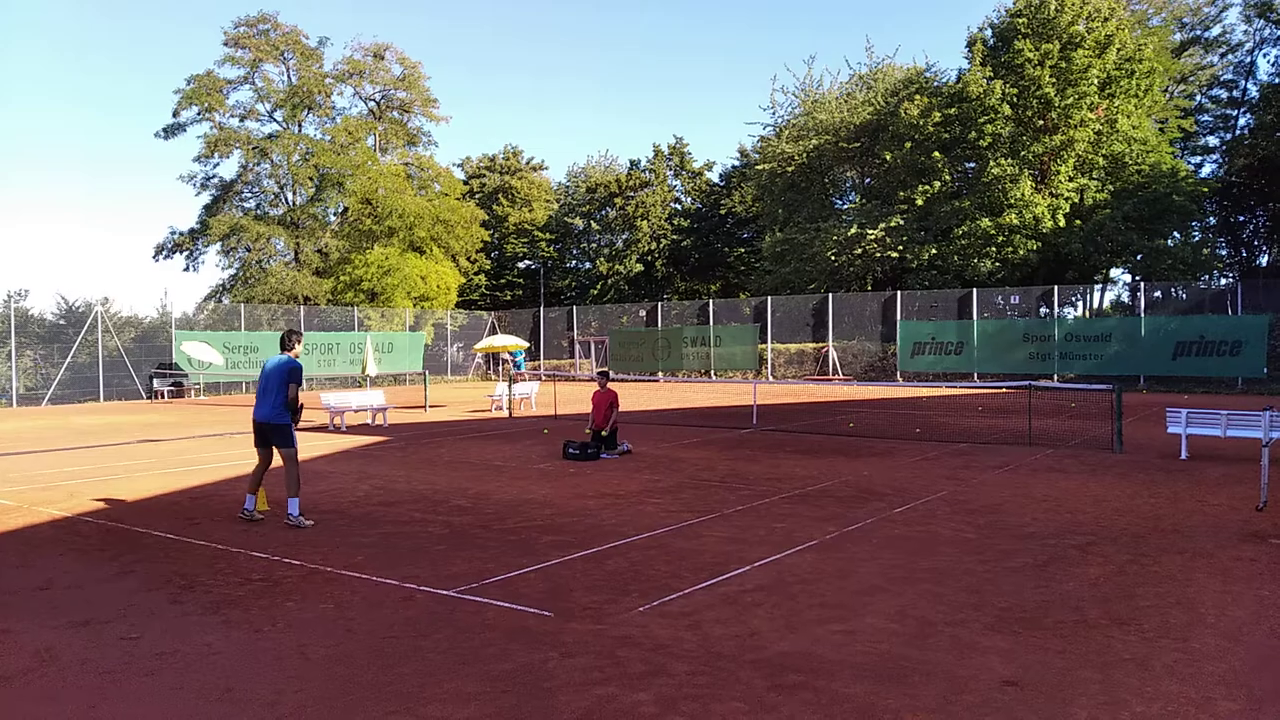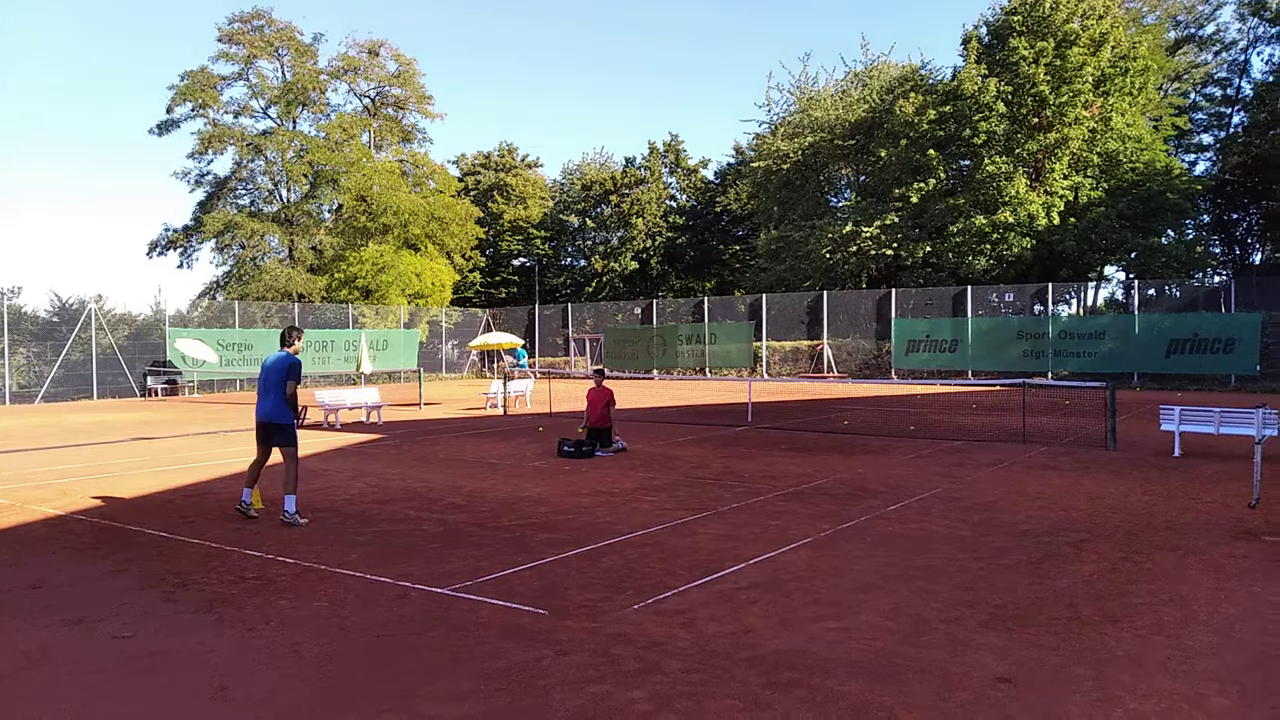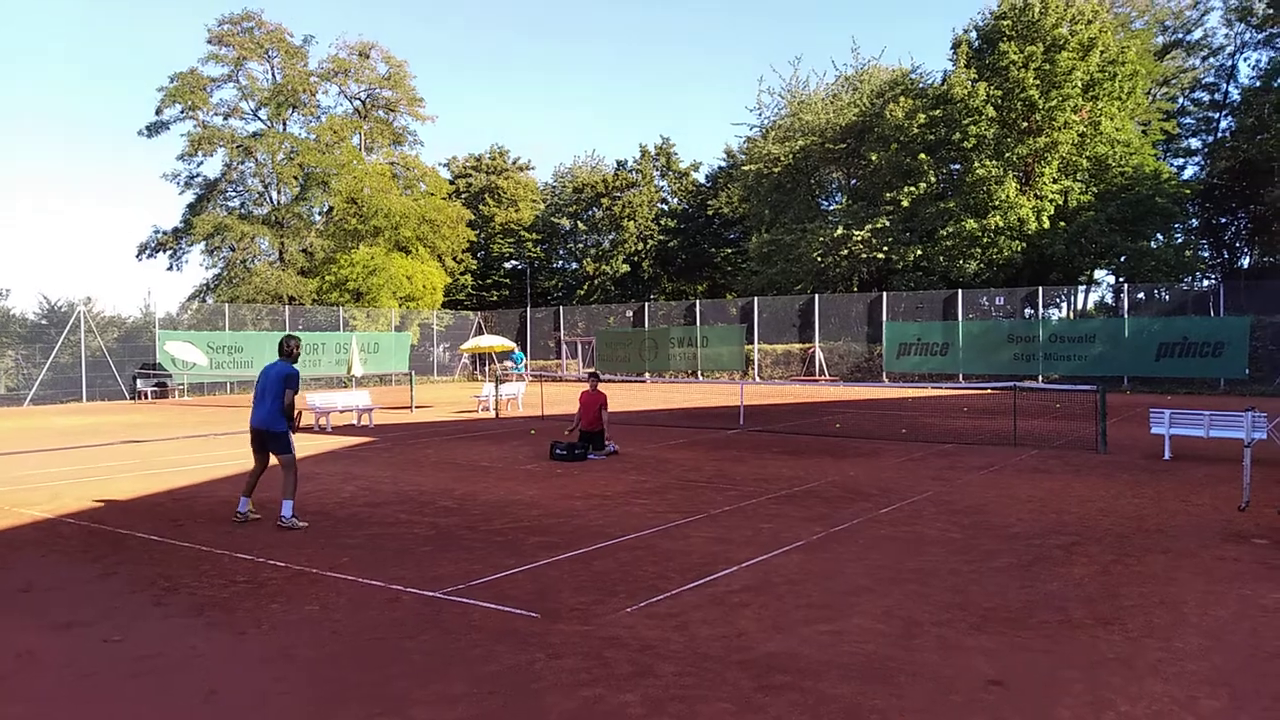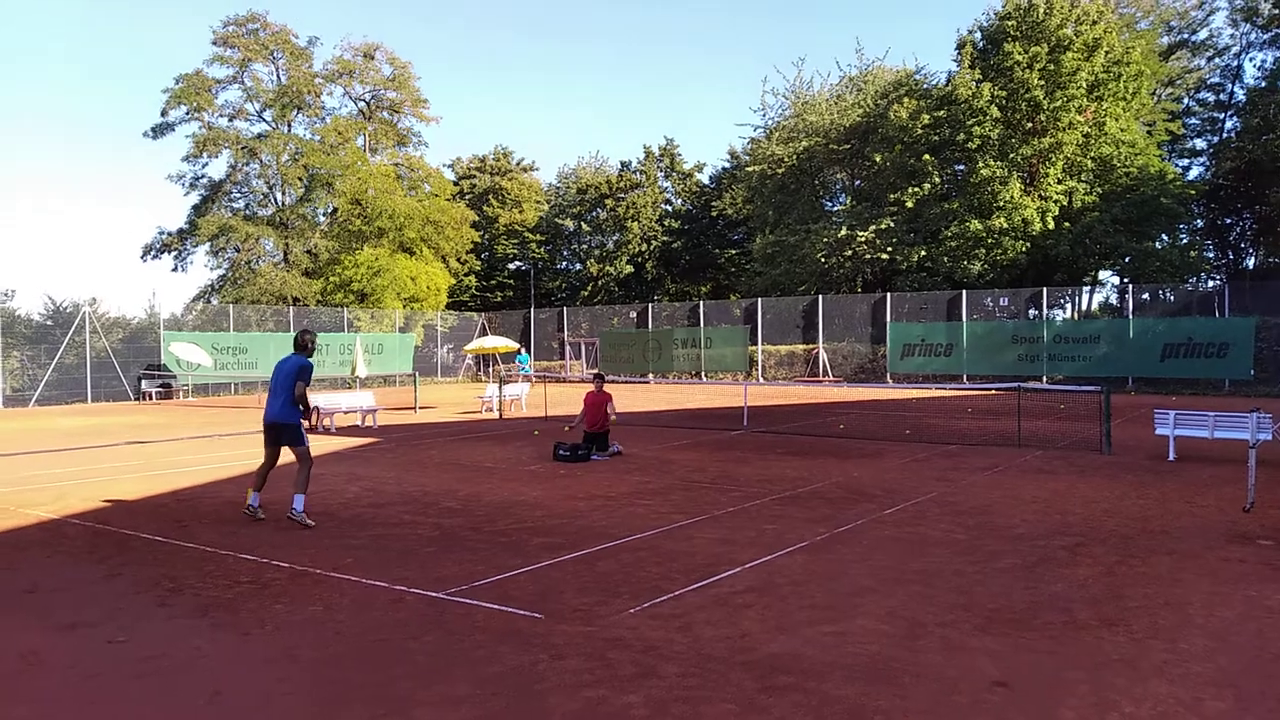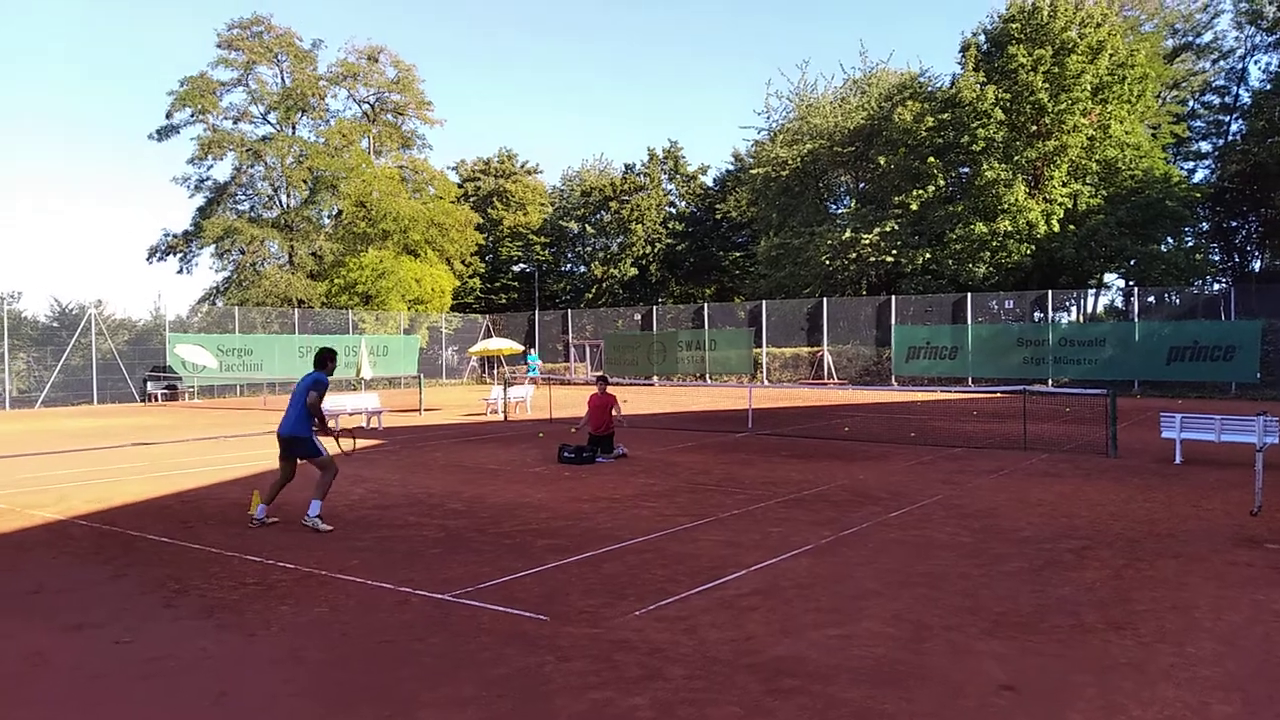
dt=0.2s
person 1, frame 1
left shoulder: (269, 363)
right shoulder: (294, 366)
left elbow: (260, 392)
right elbow: (292, 395)
right wrist: (295, 413)
left hip: (259, 418)
right hip: (279, 420)
left knee: (264, 463)
right knee: (291, 464)
left ankle: (248, 509)
right ankle: (293, 514)
person 1, frame 2
left shoulder: (268, 360)
right shoulder: (294, 362)
left elbow: (260, 390)
right elbow: (290, 392)
right wrist: (295, 411)
left hip: (262, 416)
right hip: (281, 418)
left knee: (261, 458)
right knee: (291, 462)
left ankle: (245, 501)
right ankle: (289, 511)
person 1, frame 3
left shoulder: (266, 369)
right shoulder: (291, 372)
left elbow: (256, 399)
right elbow: (288, 402)
right wrist: (291, 421)
left hip: (257, 425)
right hip: (277, 427)
left knee: (260, 467)
right knee: (290, 470)
left ankle: (242, 510)
right ankle: (286, 516)
person 1, frame 4
left shoulder: (281, 362)
right shoulder: (305, 364)
right elbow: (299, 393)
right wrist: (307, 410)
left hip: (270, 417)
right hip: (288, 420)
left knee: (269, 462)
right knee: (305, 462)
left ankle: (252, 505)
right ankle: (298, 509)
person 1, frame 5
left shoulder: (307, 378)
right shoulder: (321, 380)
right elbow: (311, 402)
left wrist: (316, 423)
right wrist: (322, 422)
left hip: (285, 432)
right hip: (301, 433)
left knee: (285, 476)
right knee: (330, 469)
left ankle: (259, 516)
right ankle: (312, 516)
